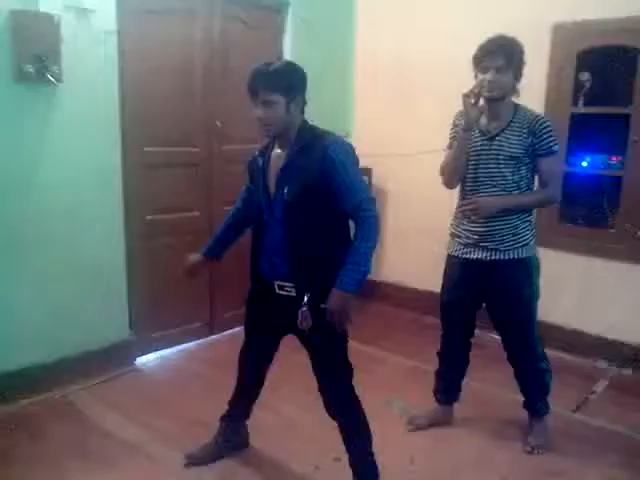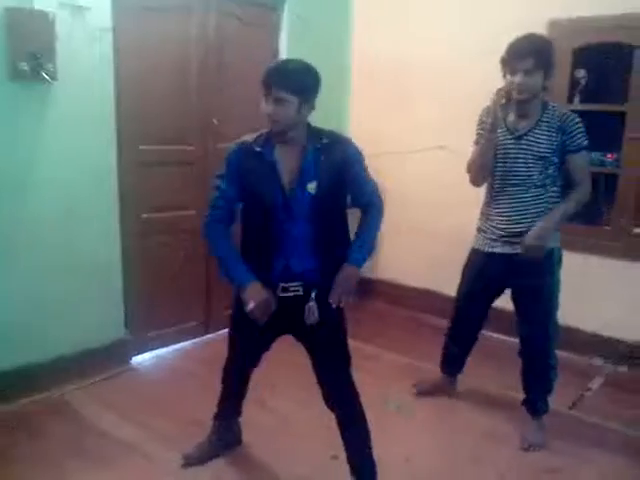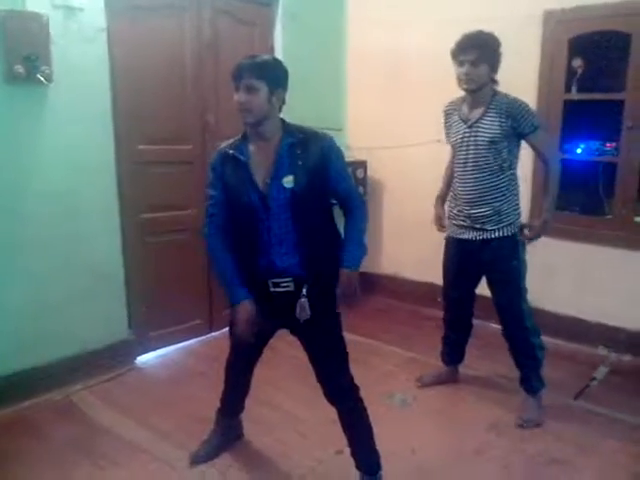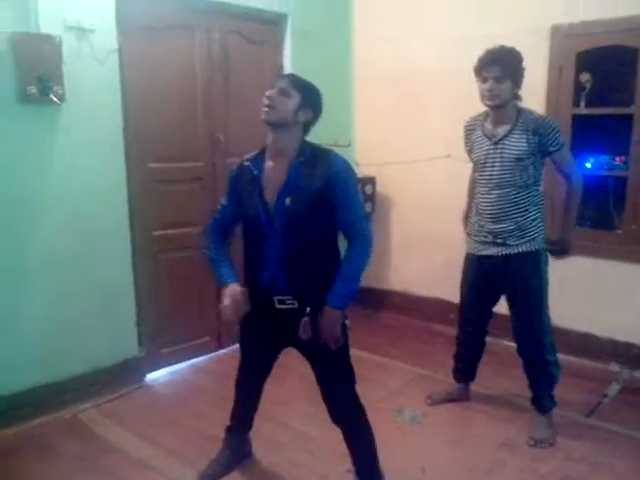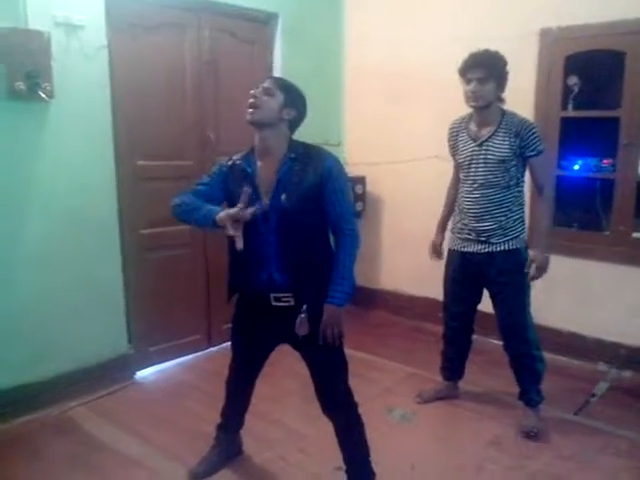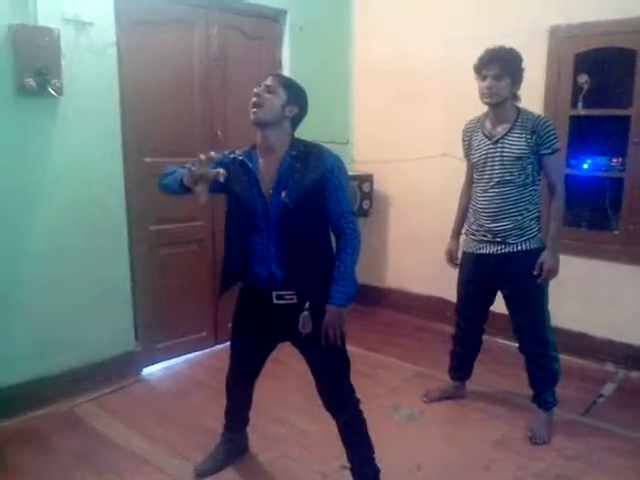
dt=0.5s
person 1, frame 1
left shoulder: (331, 152)
right shoulder: (261, 159)
left elbow: (366, 217)
right elbow: (243, 213)
left wrist: (347, 284)
right wrist: (209, 252)
left hip: (318, 295)
right hip: (268, 290)
left knee: (337, 390)
right knee: (250, 365)
right ankle: (232, 432)
person 1, frame 2
left shoulder: (340, 152)
right shoulder: (245, 155)
left elbow: (372, 207)
right elbow: (216, 222)
left wrist: (354, 262)
right wrist: (244, 282)
left hip: (320, 293)
right hip: (261, 293)
left knee: (339, 389)
right knee: (238, 366)
right ankle: (225, 430)
person 1, frame 3
left shoulder: (317, 148)
right shoulder: (226, 160)
left elbow: (354, 206)
right elbow: (217, 233)
left wrist: (349, 264)
right wrist: (238, 296)
left hip: (312, 288)
right hip: (254, 290)
left knee: (338, 383)
right knee: (238, 362)
right ankle: (227, 425)
person 1, frame 4
left shoulder: (331, 169)
right shoulder: (244, 172)
left elbow: (360, 239)
right elbow: (216, 233)
left wrist: (336, 304)
right wrist: (229, 282)
left hip: (315, 308)
right hip: (261, 307)
left knee: (343, 403)
right knee: (248, 381)
right ankle: (236, 443)
person 1, frame 5
left shoulder: (321, 166)
right shoulder: (234, 170)
left elbow: (347, 235)
right elbow: (181, 204)
left wrist: (335, 301)
right wrist: (219, 214)
left hip: (310, 304)
right hip: (254, 303)
left knee: (336, 399)
right knee: (238, 379)
right ankle: (227, 440)
person 1, frame 6
left shoulder: (322, 164)
right shoulder: (235, 165)
left elbow: (348, 234)
right elbow: (166, 179)
left wrist: (337, 301)
right wrist: (191, 177)
left hip: (311, 303)
right hip: (255, 301)
left knee: (339, 398)
right knee: (239, 379)
right ankle: (233, 439)
person 2, frame 1
left shoulder: (536, 127)
right shoulder: (463, 121)
left elbow: (552, 191)
right elbow: (449, 179)
left wrist: (502, 202)
right wrist: (467, 125)
left hip: (514, 255)
right hip: (464, 250)
left knee: (521, 340)
right knee: (454, 333)
left ankle: (538, 415)
right ankle: (444, 405)
person 2, frame 2
left shoulder: (565, 123)
right shoulder: (490, 117)
left elbow: (582, 188)
right elbow: (476, 177)
left wrist: (547, 225)
right wrist: (494, 124)
left hip: (536, 250)
right hip: (489, 243)
left knee: (537, 336)
right knee: (464, 317)
left ankle: (535, 413)
right ankle: (448, 377)
person 2, frame 3
left shoulder: (513, 110)
right shoulder: (451, 113)
left elbow: (551, 161)
left wrist: (543, 216)
right wrist: (440, 200)
left hip: (502, 233)
right hip: (459, 231)
left knee: (514, 313)
right knee: (455, 304)
left ankle: (533, 391)
right ankle: (450, 366)
person 2, frame 4
left shoulder: (539, 127)
right shoulder: (472, 128)
left elbow: (573, 179)
left wrist: (566, 234)
left hip: (524, 251)
right hip: (479, 248)
left knee: (532, 332)
right knee: (470, 322)
left ankle: (543, 410)
right ankle: (461, 384)
person 2, frame 5
left shoulder: (521, 130)
right shoulder: (456, 131)
left elbow: (544, 189)
left wrist: (541, 246)
right wrist: (440, 228)
left hip: (506, 250)
right hip: (462, 247)
left knee: (516, 329)
right knee: (455, 320)
left ankle: (532, 403)
right ankle: (450, 382)
person 2, frame 6
left shoulder: (537, 128)
right shoulder: (471, 130)
left elbow: (556, 190)
left wrist: (551, 247)
right wrist: (454, 234)
left hip: (523, 251)
right hip: (477, 248)
left knee: (534, 332)
right knee: (467, 322)
left ankle: (545, 407)
right ankle: (457, 381)
